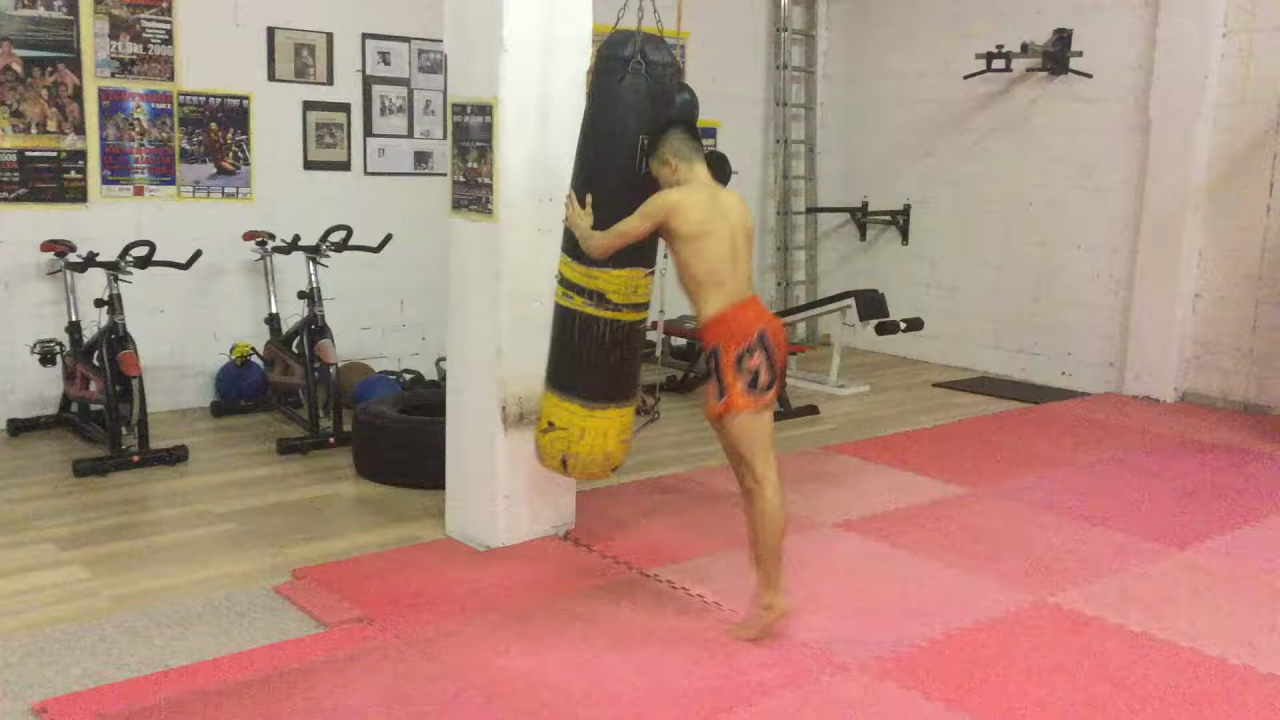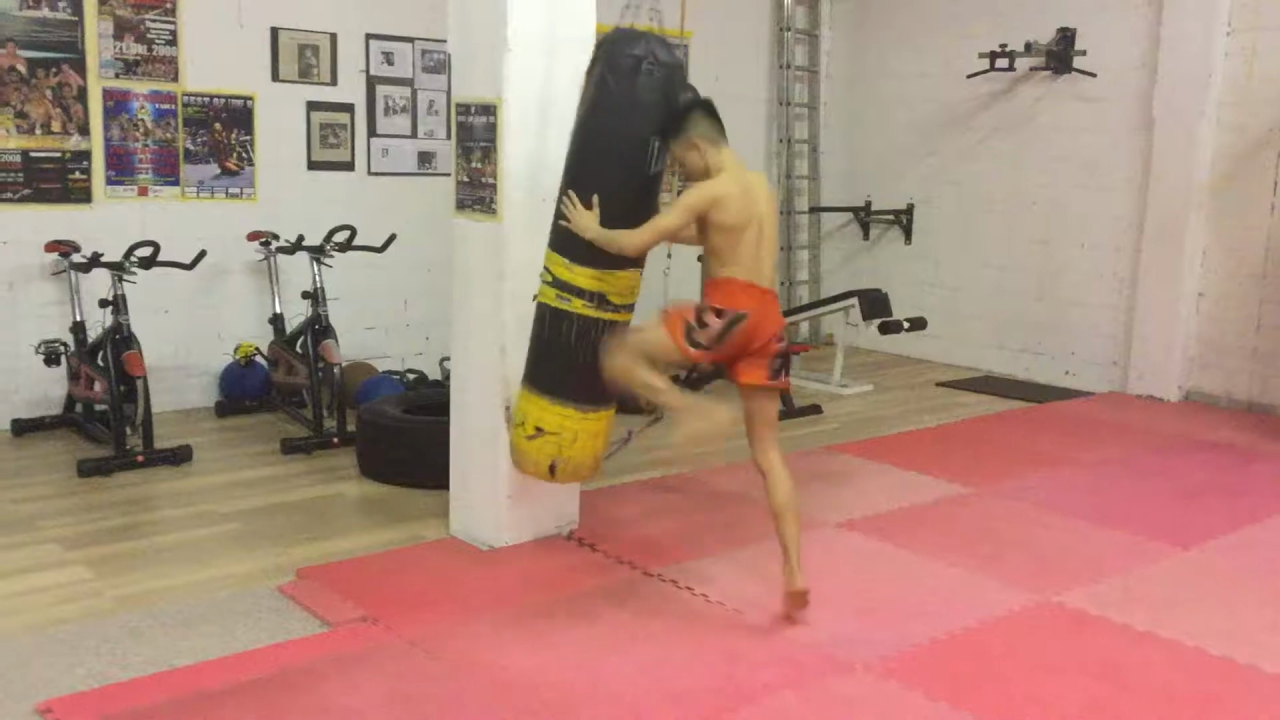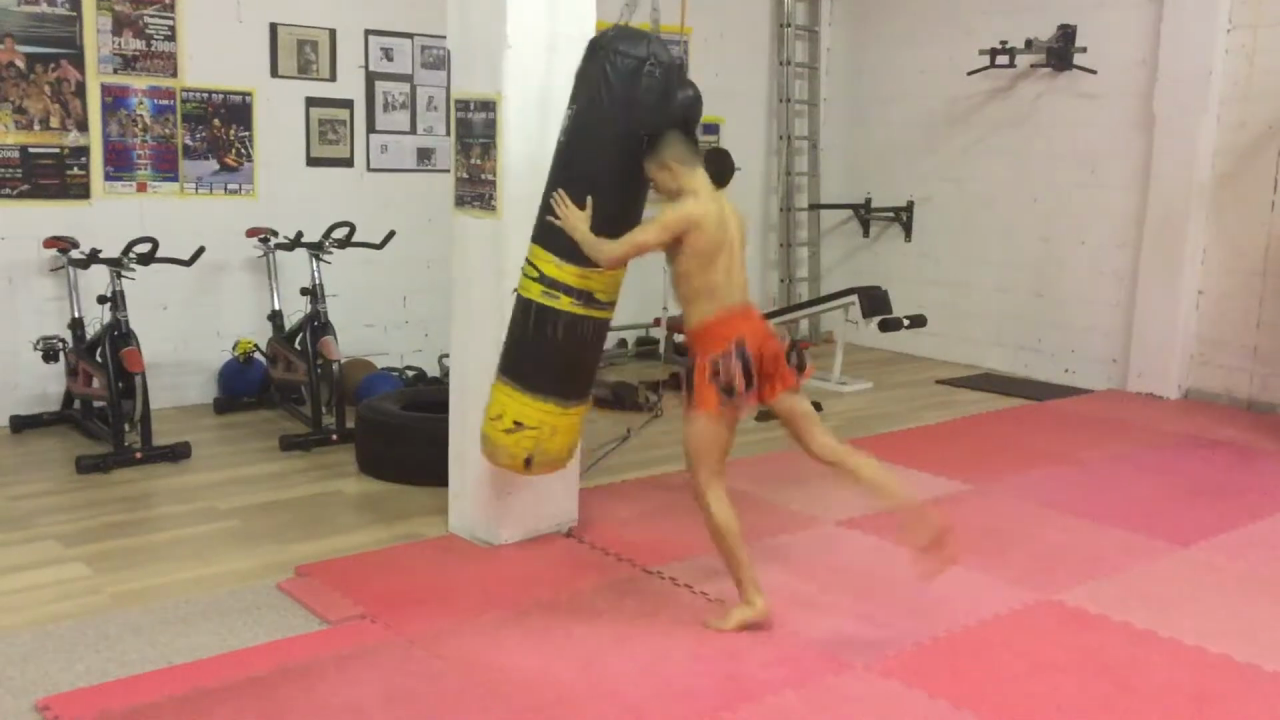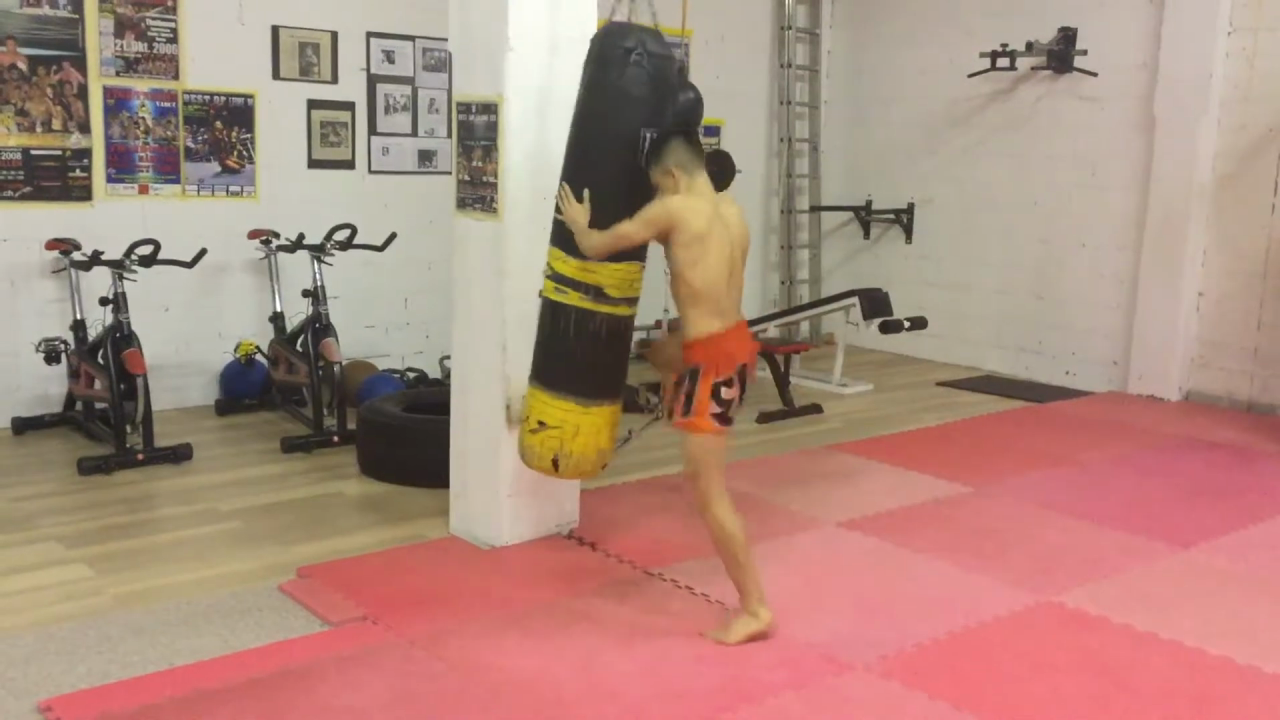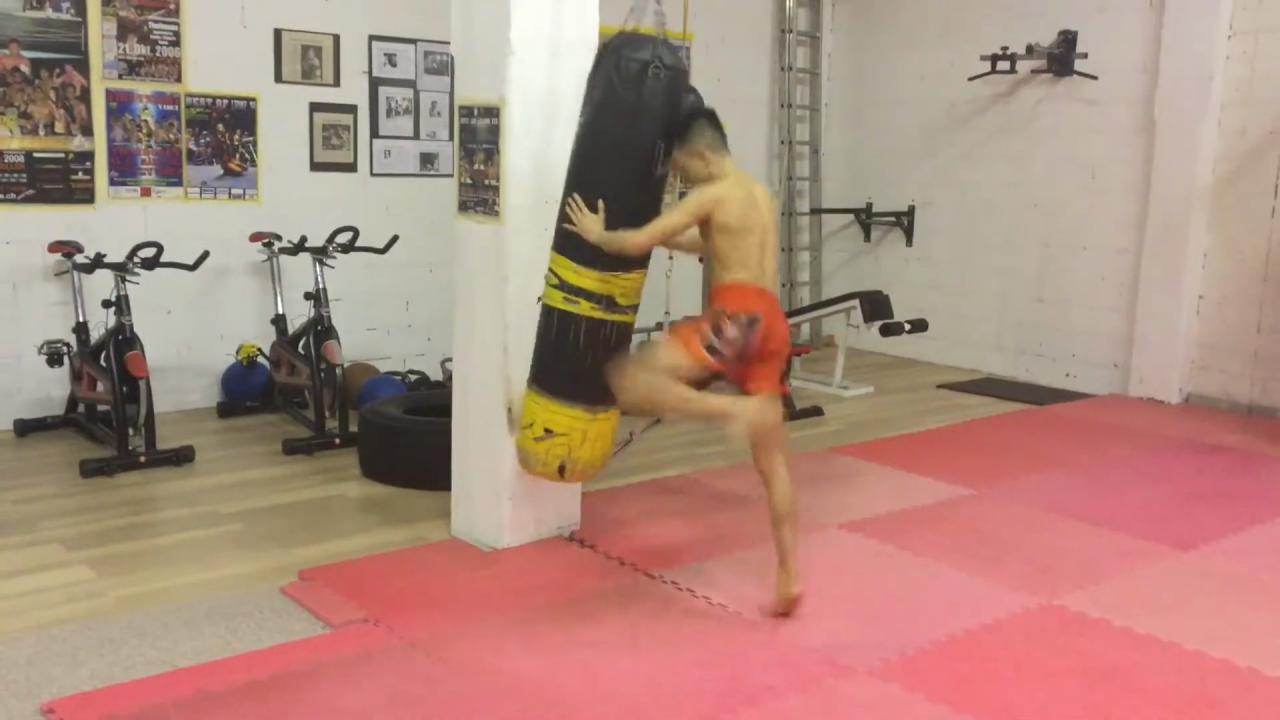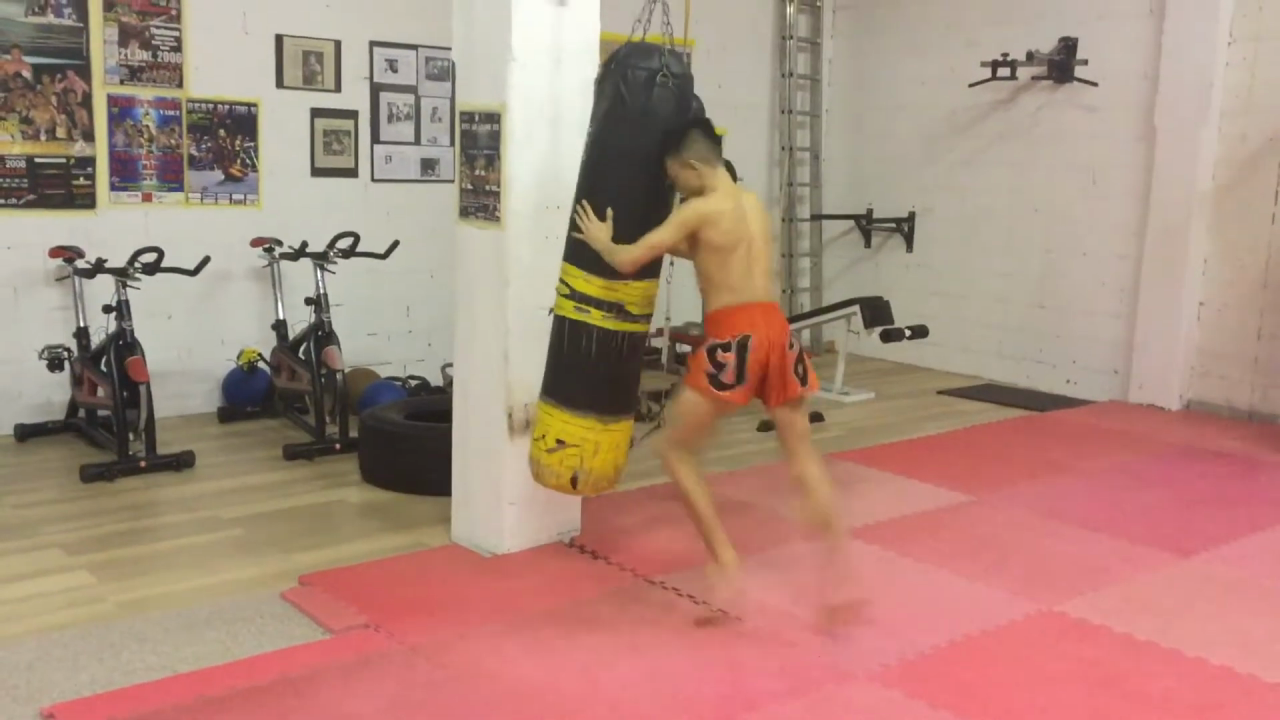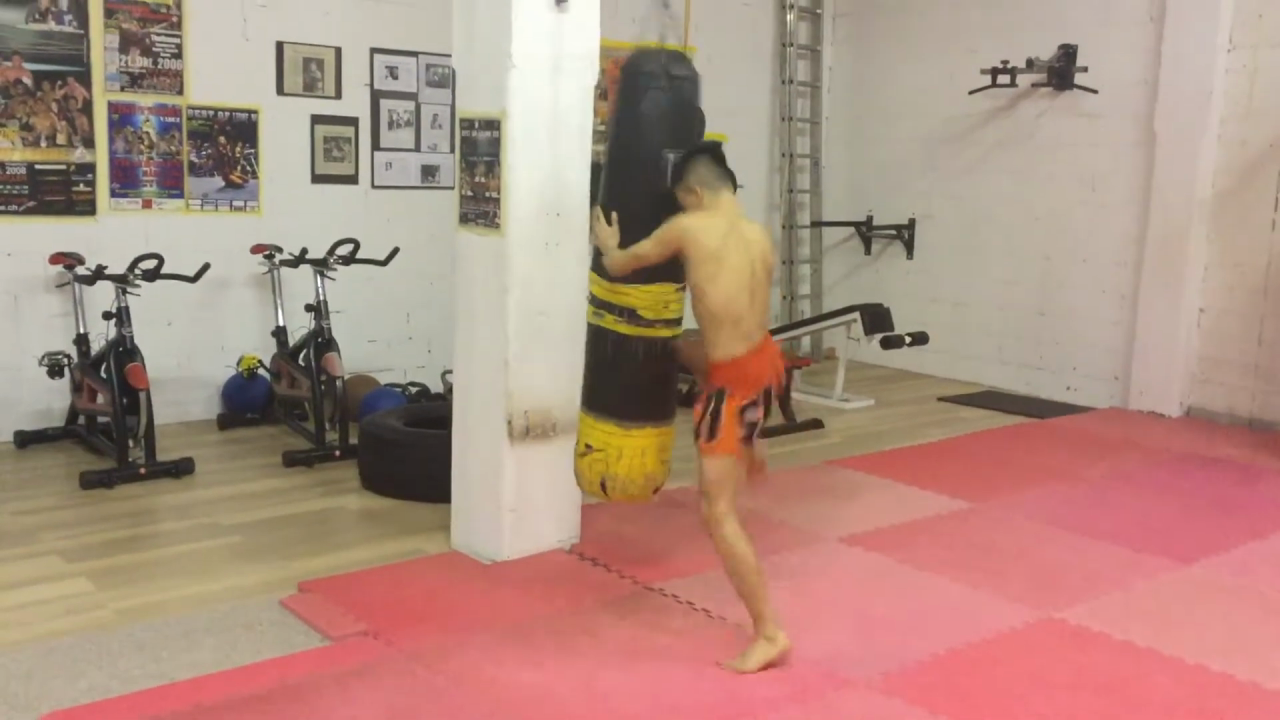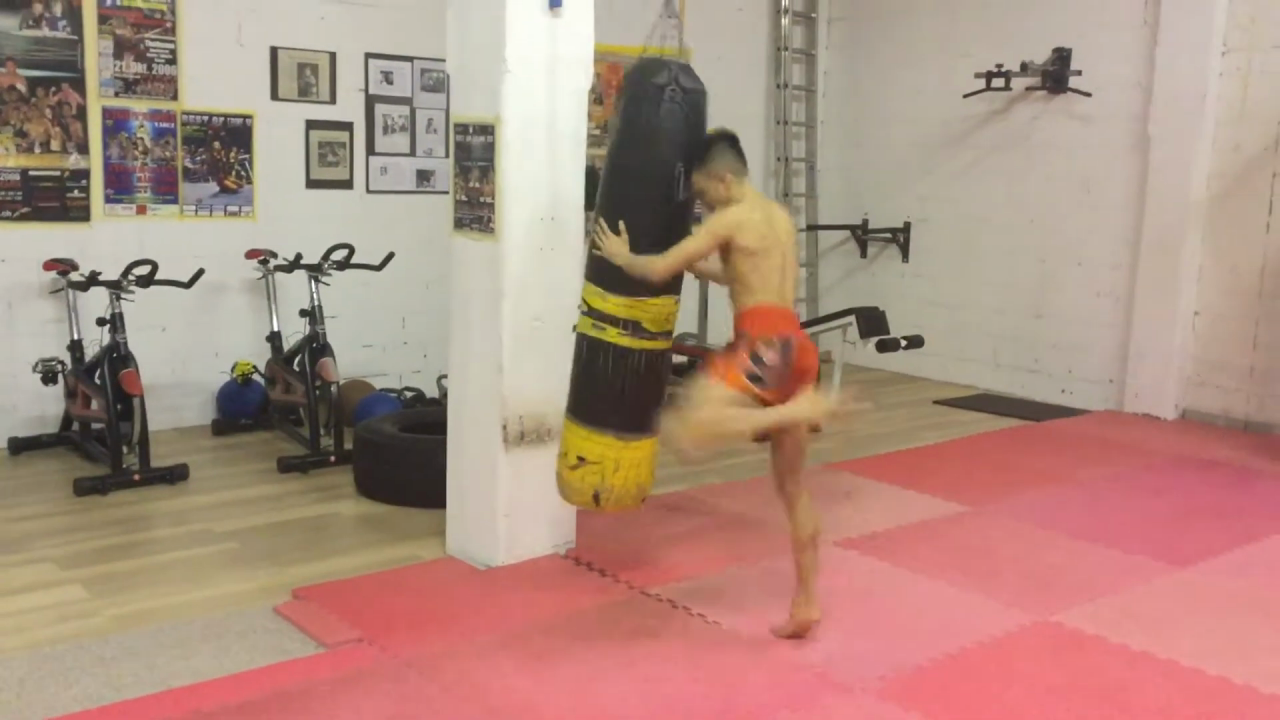
dt=0.4s
person 1, frame 1
left shoulder: (670, 200)
right shoulder: (737, 203)
left elbow: (599, 247)
left wrist: (582, 226)
right wrist: (662, 233)
left hip: (733, 340)
right hip: (759, 326)
left knee: (761, 475)
right knee: (744, 464)
left ankle: (772, 597)
right ankle: (767, 585)
person 1, frame 2
left shoulder: (710, 191)
right shoulder: (761, 186)
left elbow: (635, 244)
left wrist: (591, 230)
right wrist: (674, 228)
left hip: (730, 312)
right hip: (770, 322)
left knee: (616, 358)
right knee: (768, 454)
left ankle: (696, 411)
right ankle: (794, 574)
person 1, frame 3
left shoulder: (686, 213)
right shoulder: (728, 210)
left elbow: (611, 255)
left wrist: (578, 230)
left hip: (718, 350)
right hip: (754, 334)
left knee: (705, 484)
right knee: (819, 442)
left ankle: (750, 598)
right ankle: (919, 518)
person 1, frame 4
left shoulder: (672, 210)
right shoulder: (735, 216)
left elbow: (598, 245)
left wrist: (579, 225)
right wrist: (659, 236)
left hip: (711, 362)
right hip: (732, 345)
left knee: (709, 497)
right knee: (660, 351)
left ankle: (755, 610)
person 1, frame 5
left shoulder: (712, 195)
right shoulder: (761, 194)
left elbow: (638, 243)
left wrist: (597, 234)
right wrist: (671, 237)
left hip: (737, 317)
right hip: (773, 324)
left knee: (629, 384)
right knee: (771, 458)
left ankle: (733, 411)
right ankle: (789, 579)
person 1, frame 6
left shoulder: (702, 210)
right shoulder: (759, 207)
left elbow: (627, 261)
left wrist: (601, 239)
right wrist: (680, 244)
left hip: (734, 342)
right hip: (777, 333)
left knee: (675, 452)
right knee: (801, 459)
left ankle: (724, 564)
right ankle: (838, 576)
person 1, frame 7
left shoulder: (688, 227)
right shoulder: (761, 237)
left elbow: (619, 266)
left wrist: (608, 243)
left hip: (737, 383)
right hip: (766, 360)
left knee: (716, 513)
right knee: (686, 349)
left ankle: (769, 635)
right ankle: (746, 452)
person 1, frame 8
left shoulder: (728, 220)
right shoulder: (780, 217)
left elbow: (659, 270)
left wrist: (621, 256)
right wrist: (695, 266)
left hip: (766, 340)
right hip: (800, 347)
left knee: (685, 434)
right knee: (792, 483)
left ankle: (802, 410)
right ankle: (805, 605)
